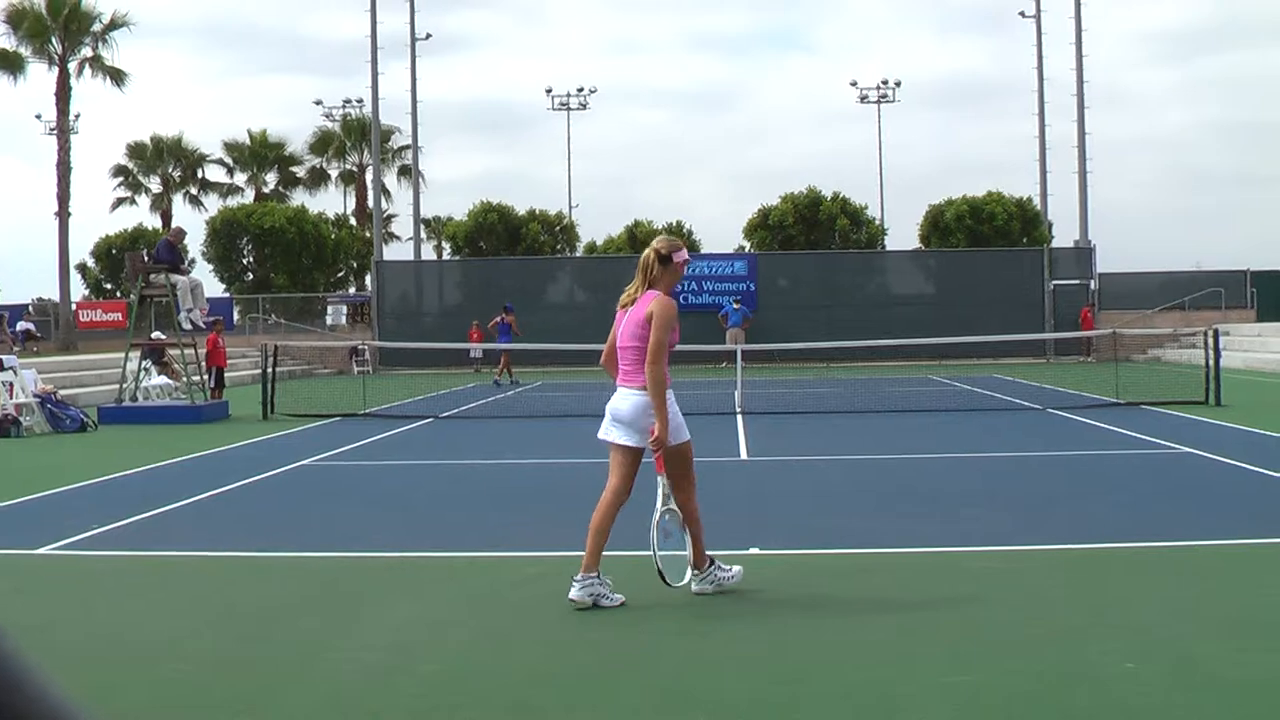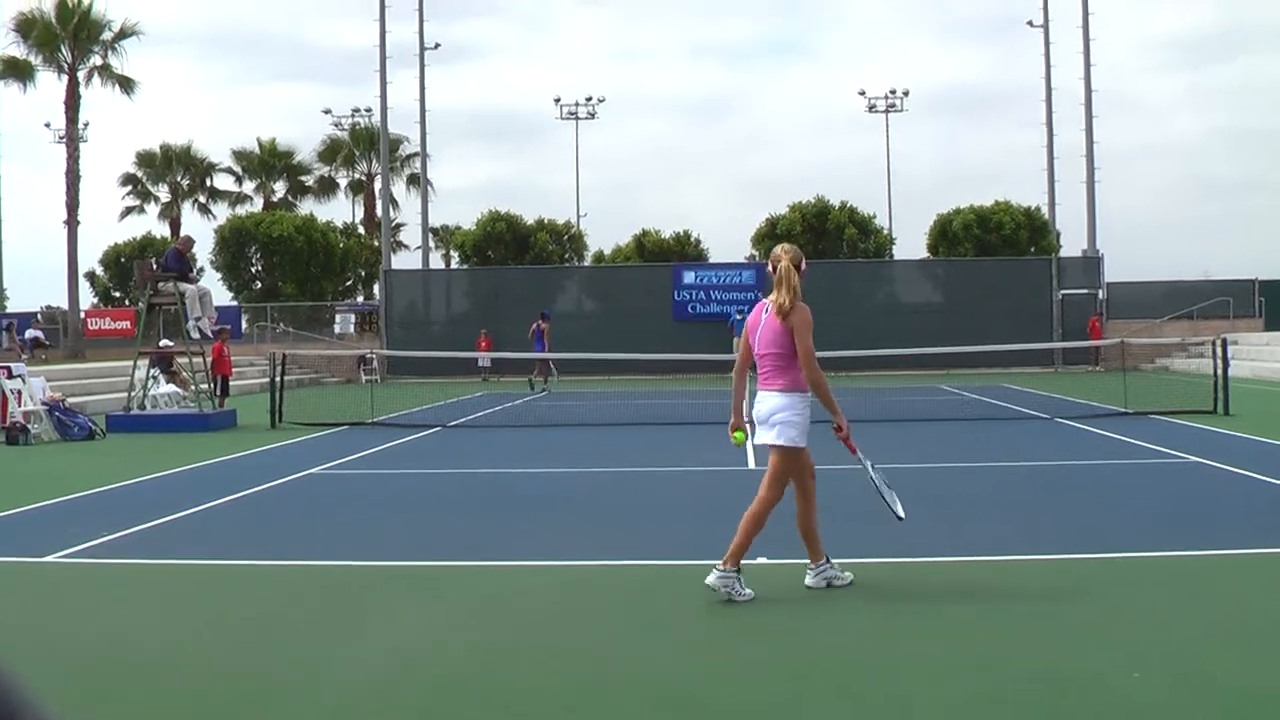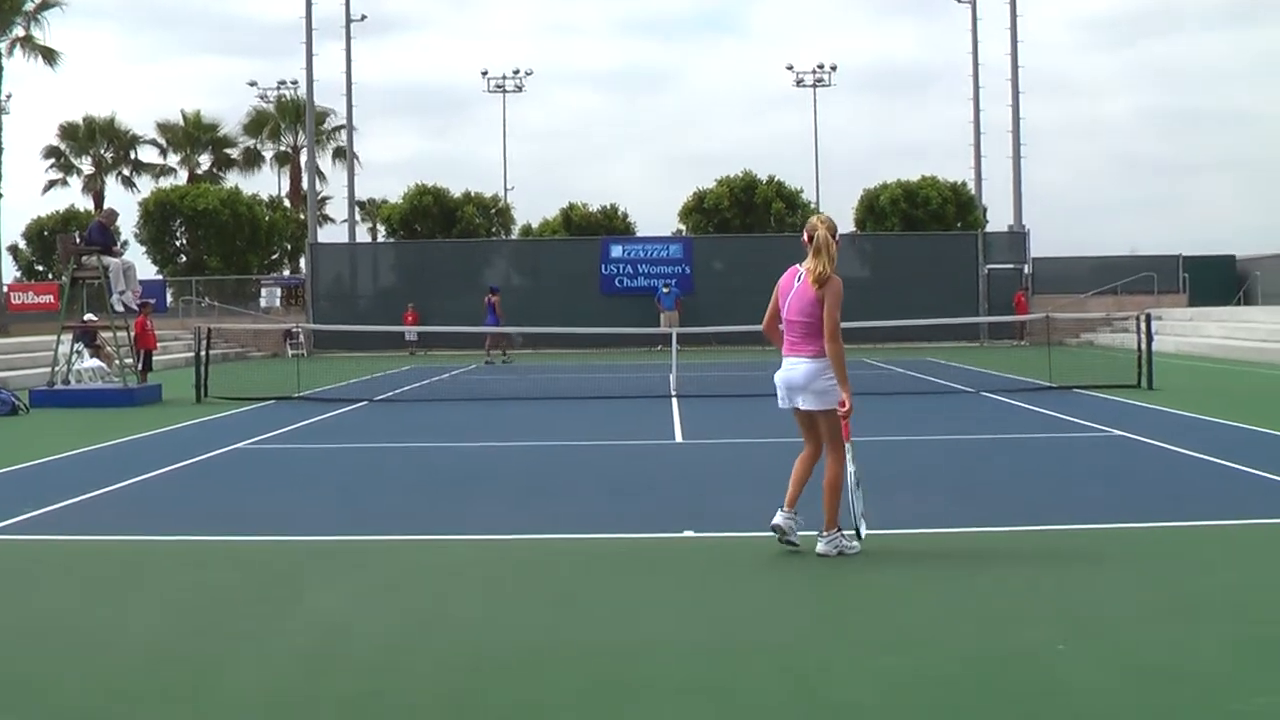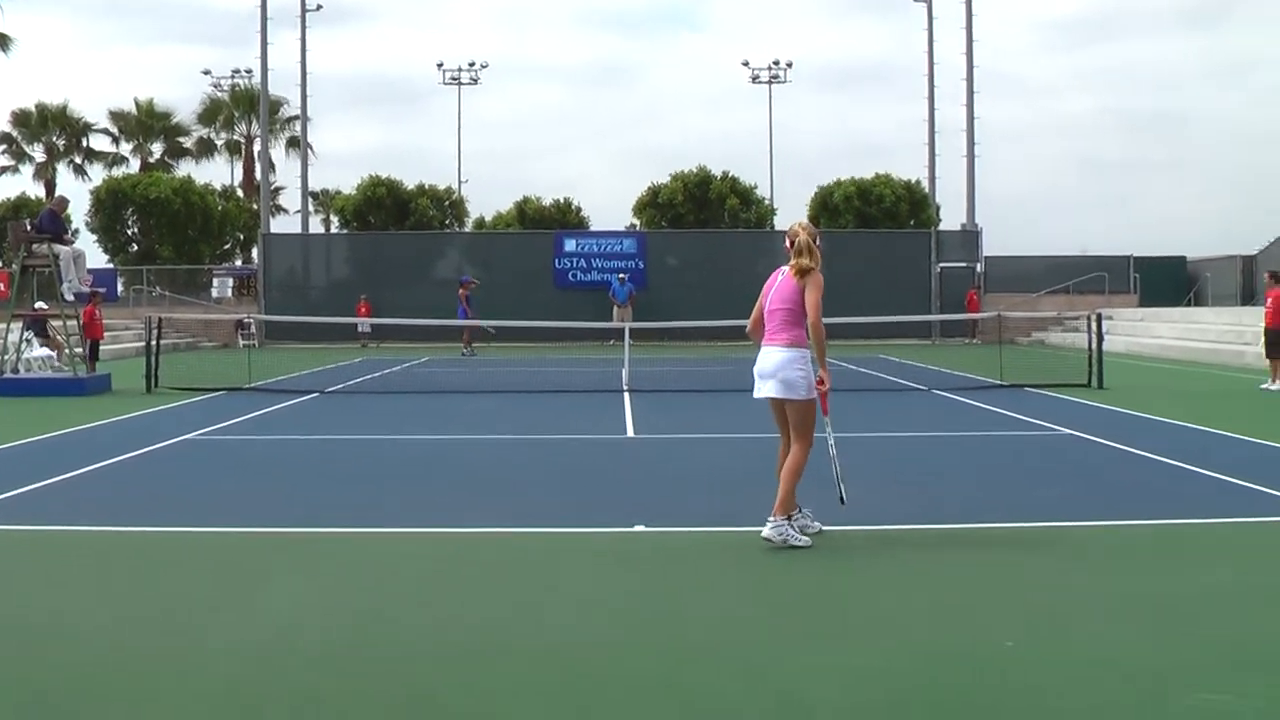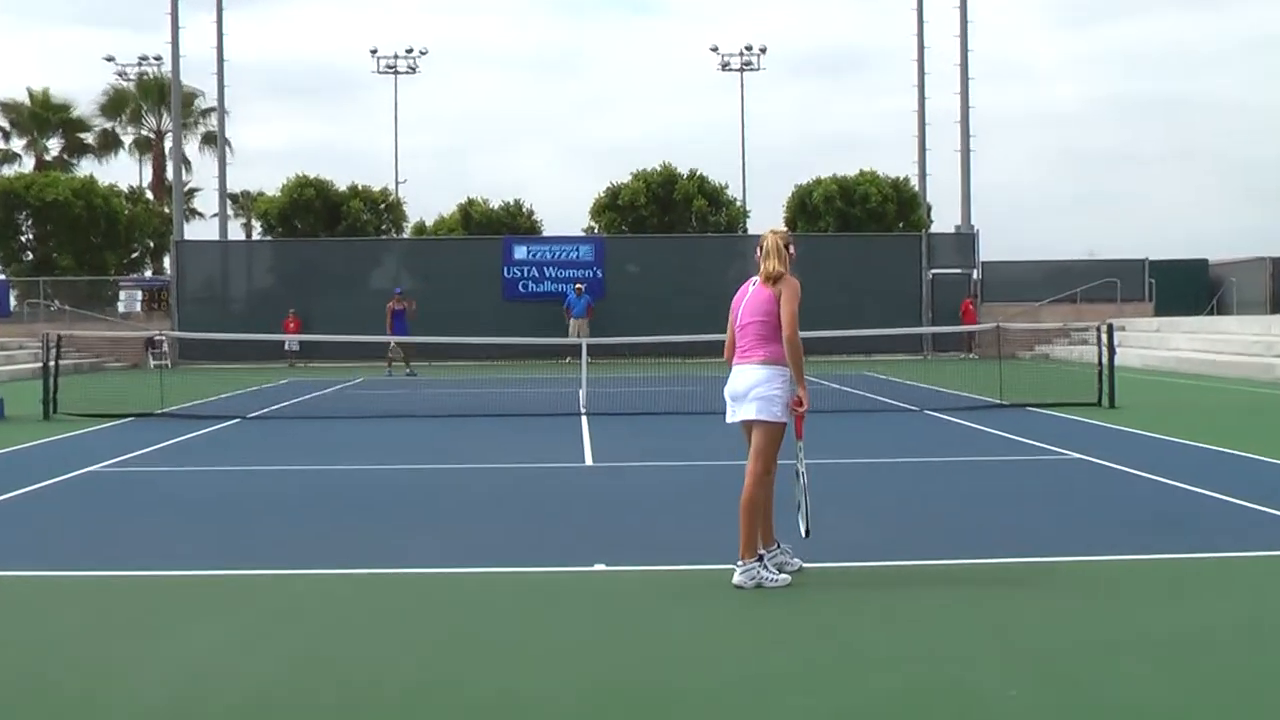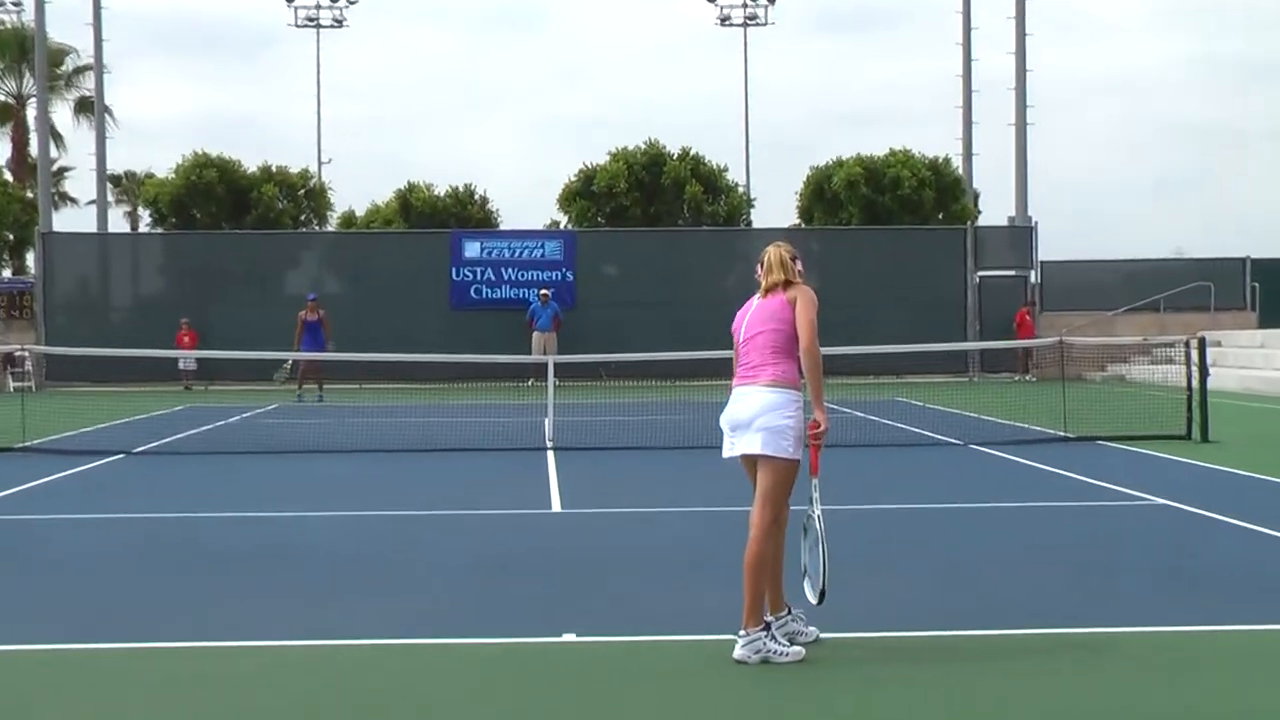
dt=0.7s
person 1, frame 1
left shoulder: (628, 302)
right shoulder: (664, 304)
left elbow: (608, 360)
right elbow: (654, 365)
right wrist: (662, 420)
left hip: (620, 402)
right hip: (648, 402)
left knee: (615, 493)
right knee: (684, 489)
left ankle: (586, 579)
right ankle: (703, 570)
person 1, frame 2
left shoulder: (757, 311)
right shoulder: (798, 312)
left elbow: (740, 368)
right elbow: (810, 370)
left wrist: (737, 413)
right wrist: (836, 413)
left hip: (765, 402)
right hip: (789, 404)
left knee: (806, 483)
right knee: (770, 496)
left ankle: (819, 565)
right ankle: (727, 570)
person 1, frame 3
left shoulder: (788, 276)
right shoulder: (830, 282)
left elbow: (768, 327)
right elbow: (831, 340)
right wrist: (845, 388)
left hip: (789, 370)
right hip: (819, 370)
left knee: (812, 447)
right knee: (835, 452)
left ankle: (786, 512)
right ankle: (830, 535)
person 1, frame 4
left shoulder: (776, 276)
right shoulder: (811, 275)
left elbow: (752, 328)
right elbow: (814, 322)
right wrist: (823, 367)
left hip: (767, 360)
right hip: (792, 361)
left knee: (789, 441)
right knee: (801, 445)
left ankle: (792, 513)
person 1, frame 5
left shoulder: (744, 290)
right shoulder: (787, 283)
left elbow: (729, 351)
right elbow: (789, 335)
right wrist: (801, 385)
left hip: (739, 378)
right hip: (768, 379)
left knee: (765, 469)
right knee: (757, 473)
left ankle: (769, 550)
right ankle: (747, 564)
person 1, frame 6
left shoulder: (746, 308)
right shoulder: (800, 292)
right elbow: (808, 345)
right wrist: (819, 407)
left hip: (739, 403)
right hip: (775, 403)
left knee: (774, 516)
right knee: (765, 521)
